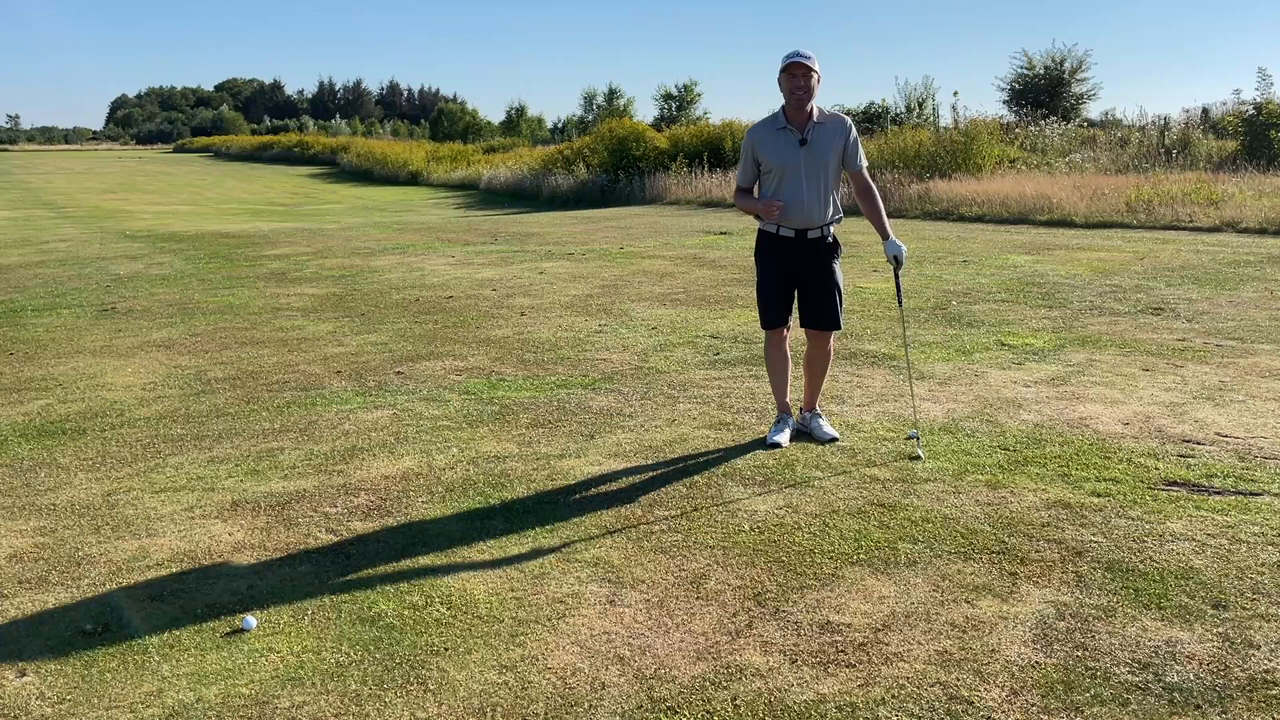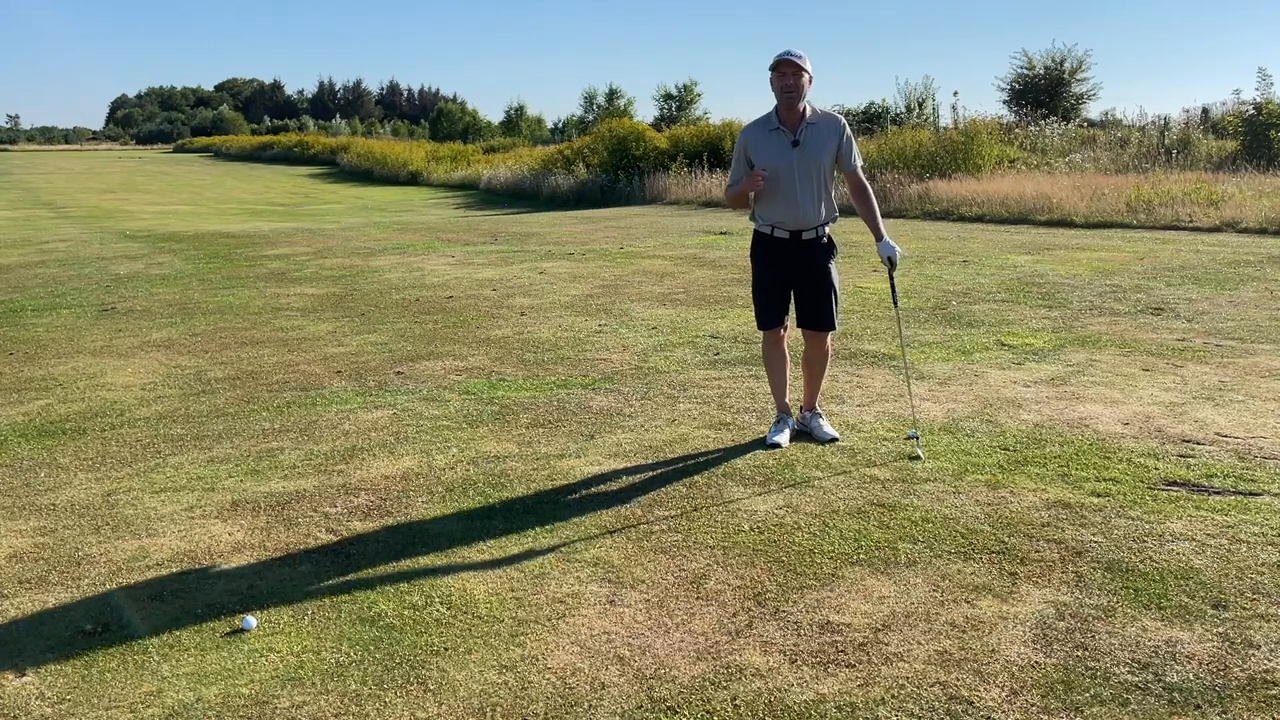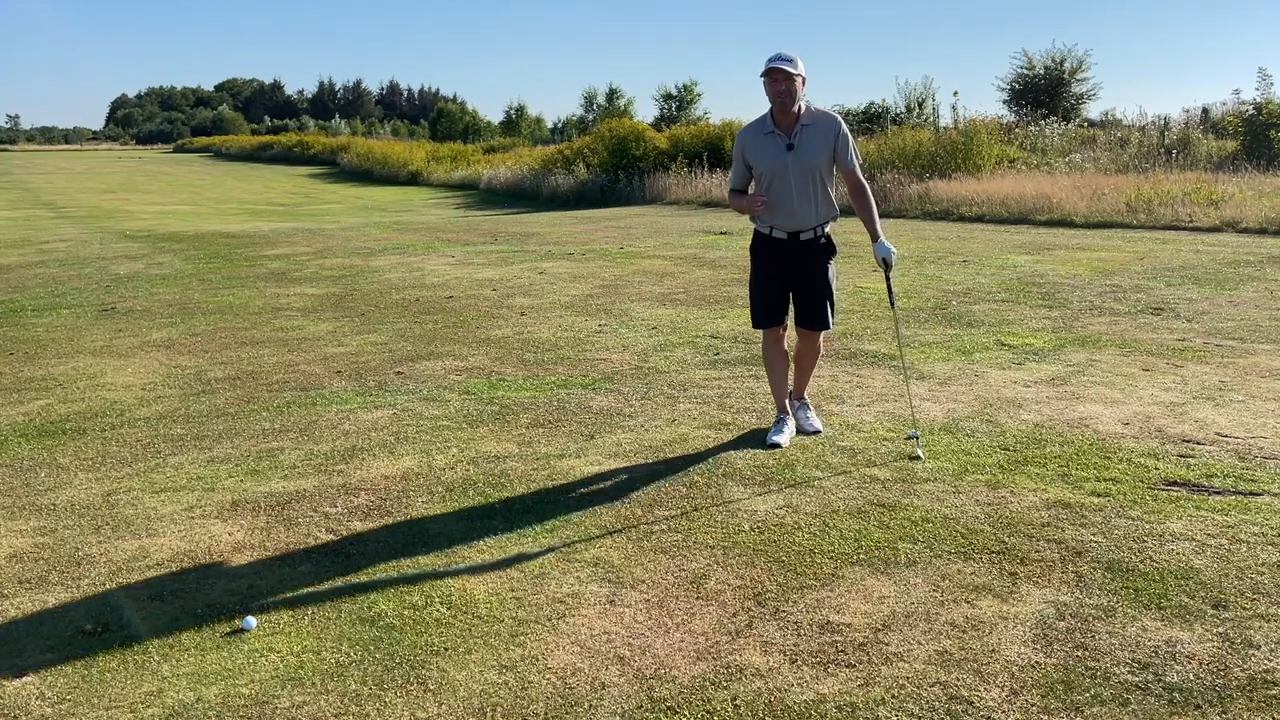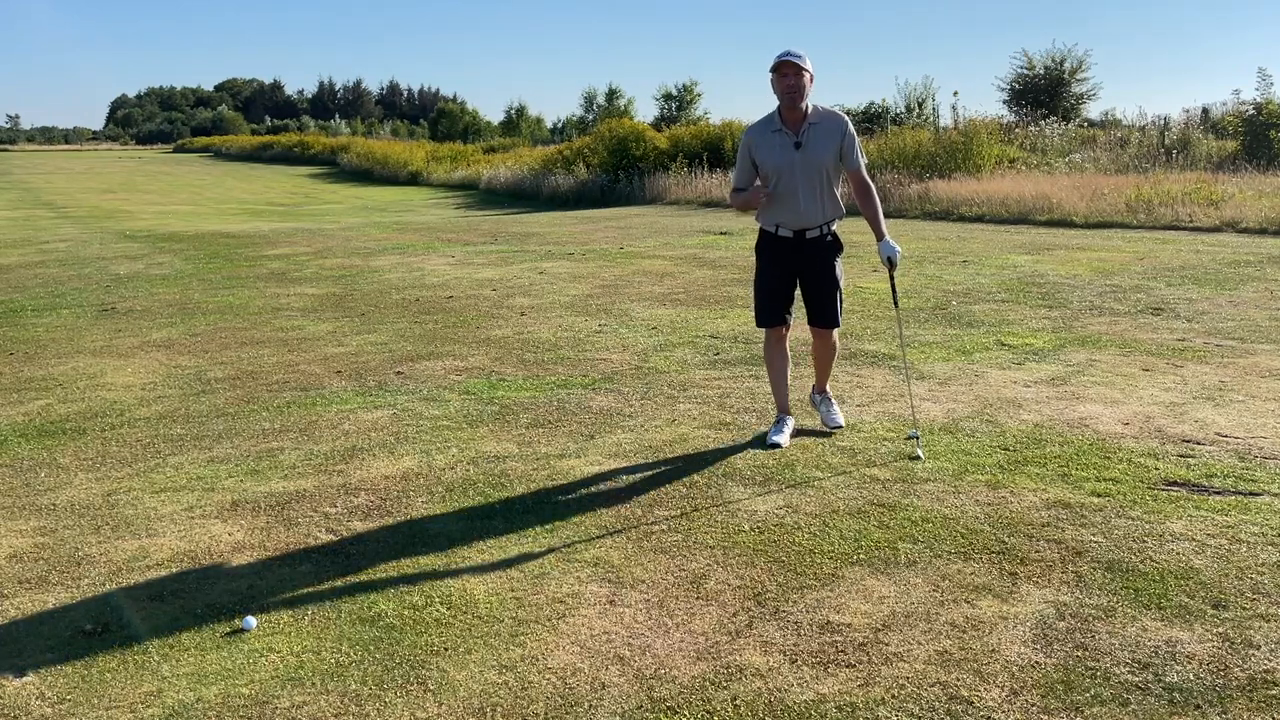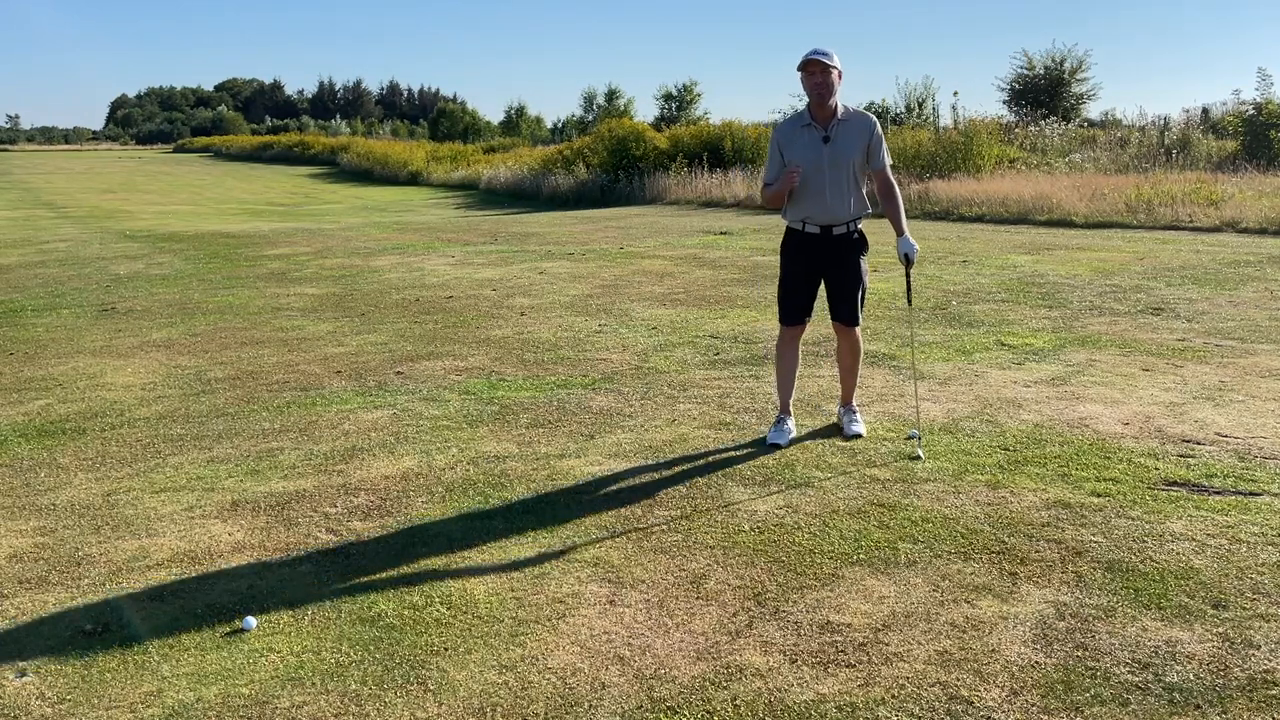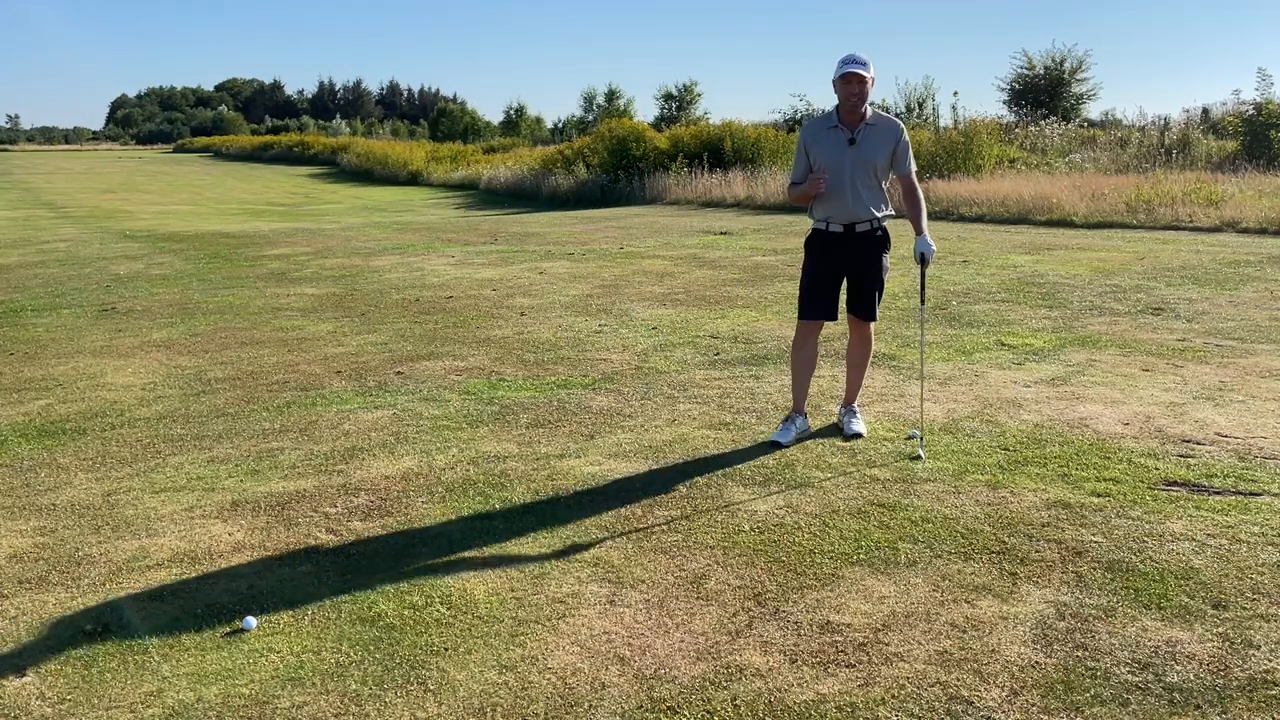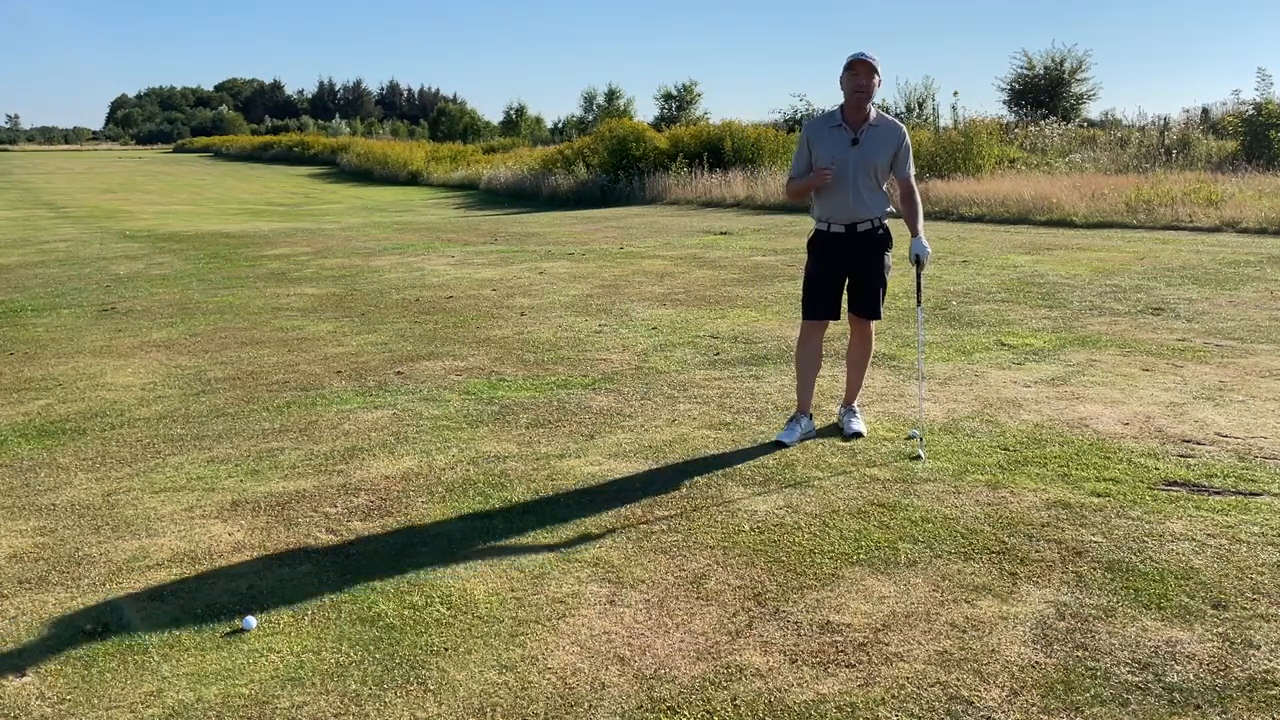
dt=0.5s
person 1, frame 1
left shoulder: (840, 127)
right shoulder: (758, 134)
left elbow: (862, 185)
right elbow: (741, 193)
left wrist: (887, 238)
right wrist: (758, 206)
left hip: (821, 244)
right hip: (774, 244)
left knee: (821, 334)
right knee: (776, 331)
left ankle: (811, 411)
right ankle: (784, 416)
person 1, frame 2
left shoulder: (834, 127)
right shoulder: (752, 134)
left elbow: (858, 185)
right elbow: (731, 198)
left wrist: (882, 239)
right wrist: (745, 188)
left hip: (816, 245)
right hip: (770, 245)
left knee: (819, 335)
right knee: (774, 332)
left ankle: (811, 411)
right ankle: (784, 416)
person 1, frame 3
left shoulder: (831, 126)
right shoulder: (748, 137)
left elbow: (856, 184)
right elbow: (734, 192)
left wrist: (877, 239)
right wrist: (746, 203)
left hip: (815, 244)
right hip: (769, 245)
left knee: (811, 332)
right knee: (773, 332)
left ankle: (800, 397)
right ankle: (784, 416)
person 1, frame 4
left shoulder: (837, 126)
right shoulder: (755, 135)
left elbow: (861, 184)
right elbow: (737, 194)
left wrist: (882, 238)
right wrist: (749, 198)
left hip: (821, 242)
right hip: (775, 244)
left knee: (825, 329)
right knee: (776, 330)
left ankle: (821, 393)
right ankle: (784, 416)
person 1, frame 5
left shoulder: (865, 125)
right shoulder: (784, 131)
left elbow: (885, 183)
right elbow: (768, 199)
left wrist: (902, 235)
right wrist: (783, 186)
left hip: (847, 240)
right hip: (801, 240)
left knee: (847, 329)
right knee: (790, 329)
left ankle: (848, 407)
right ankle: (785, 416)
person 1, frame 6
left shoulder: (892, 130)
right shoulder: (811, 131)
left elbow: (909, 186)
right elbow: (793, 195)
left wrist: (922, 234)
right wrist: (808, 189)
left hip: (870, 239)
right hip: (824, 238)
left knee: (862, 325)
right knee: (808, 326)
left ankle: (850, 407)
right ankle: (797, 414)
person 1, frame 7
left shoulder: (894, 132)
right shoulder: (815, 129)
left elbow: (907, 189)
right elbow: (792, 191)
left wrist: (917, 236)
right wrist: (811, 180)
left hip: (872, 238)
right hip: (827, 238)
left knee: (863, 324)
right knee: (812, 325)
left ankle: (850, 407)
right ankle: (802, 416)
